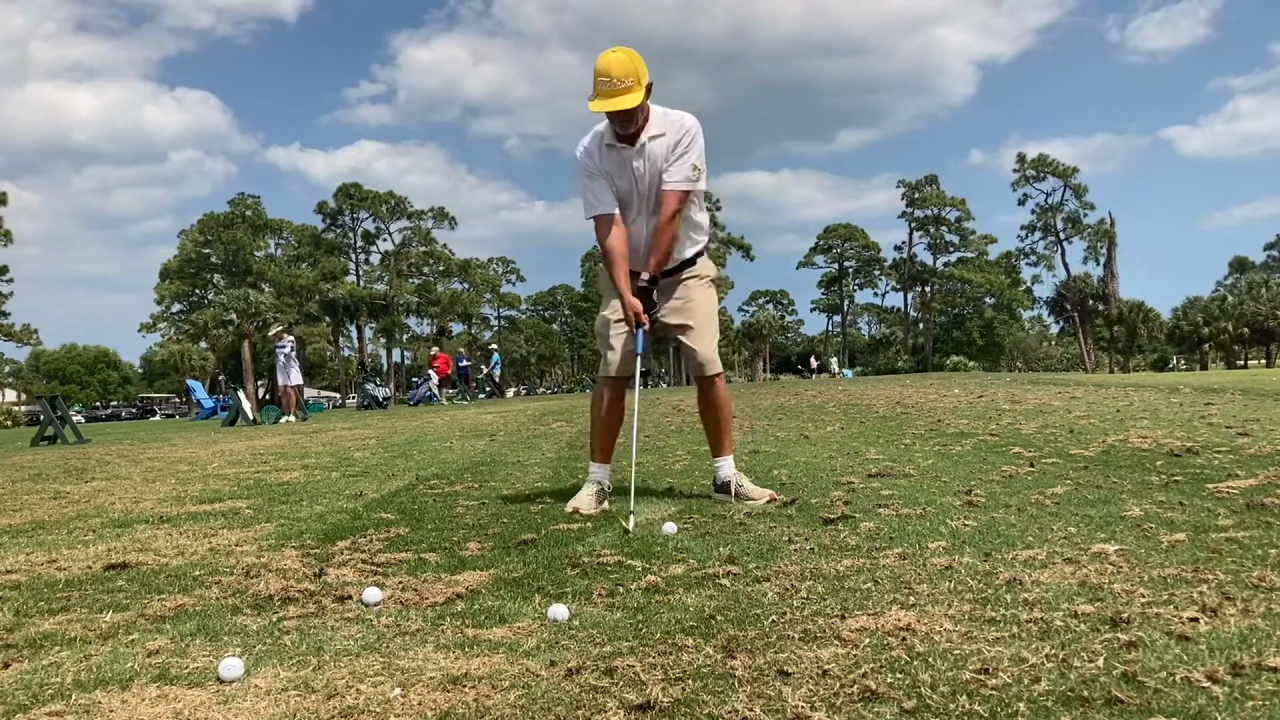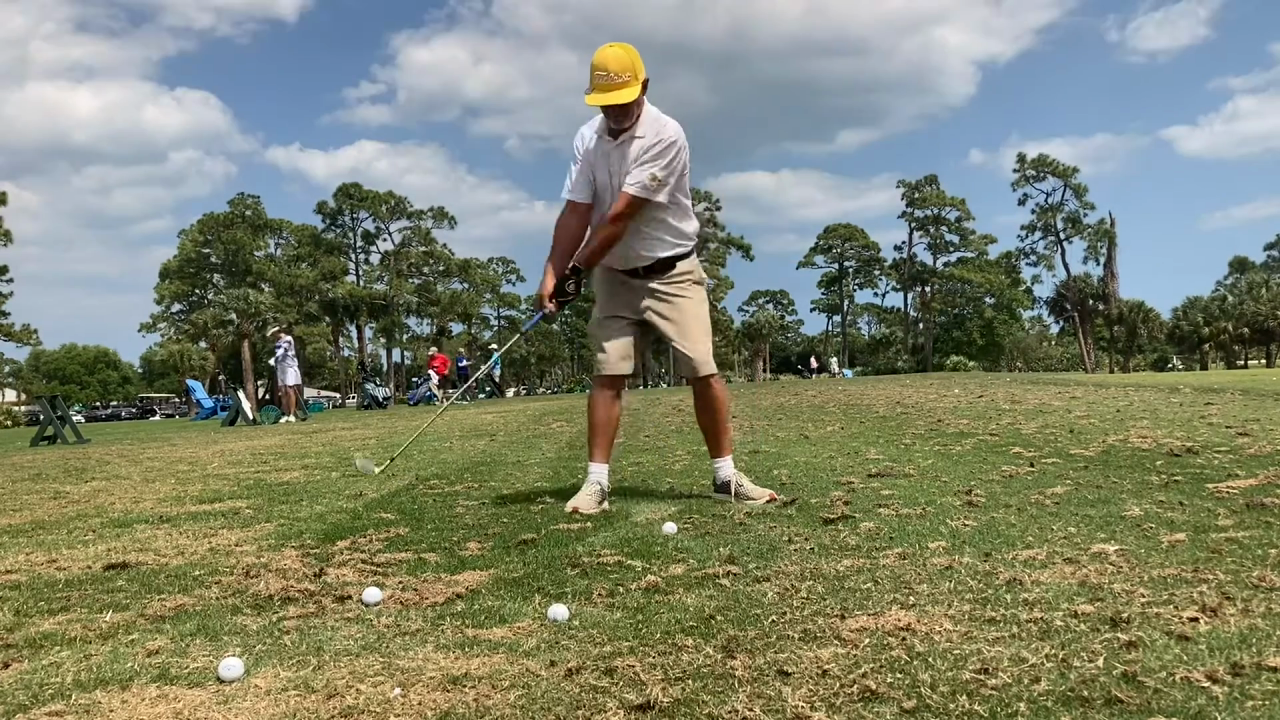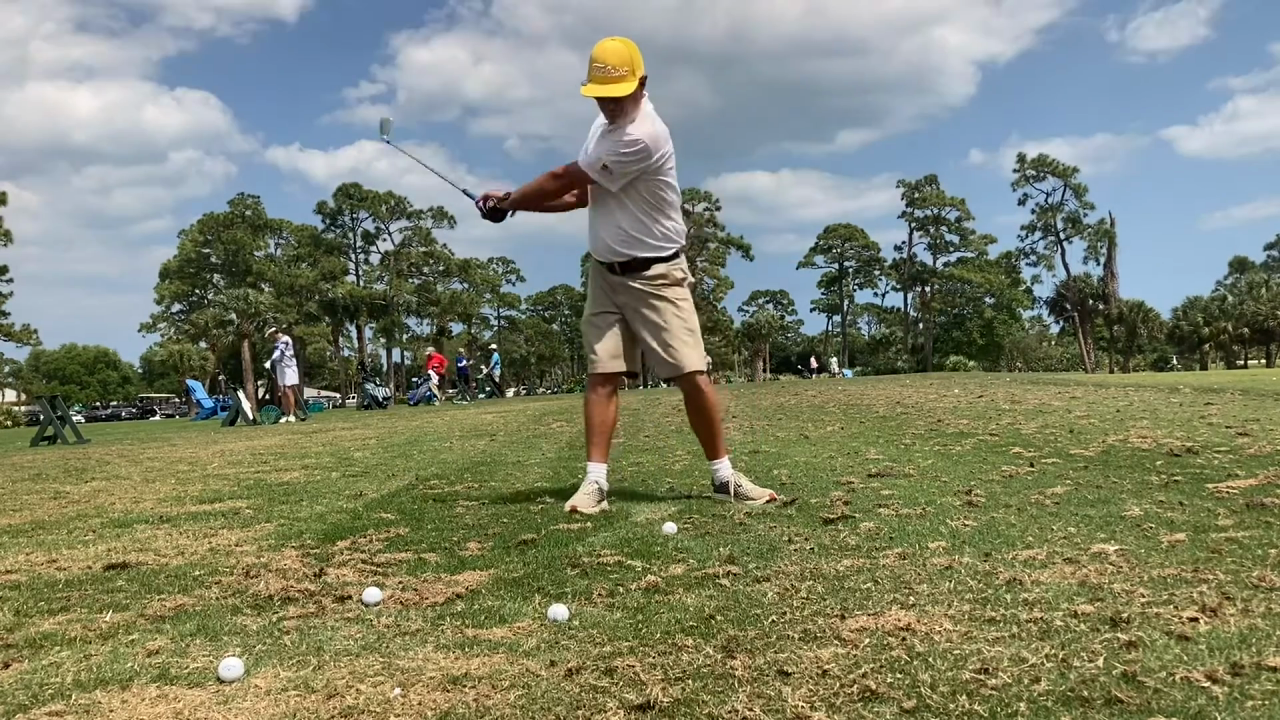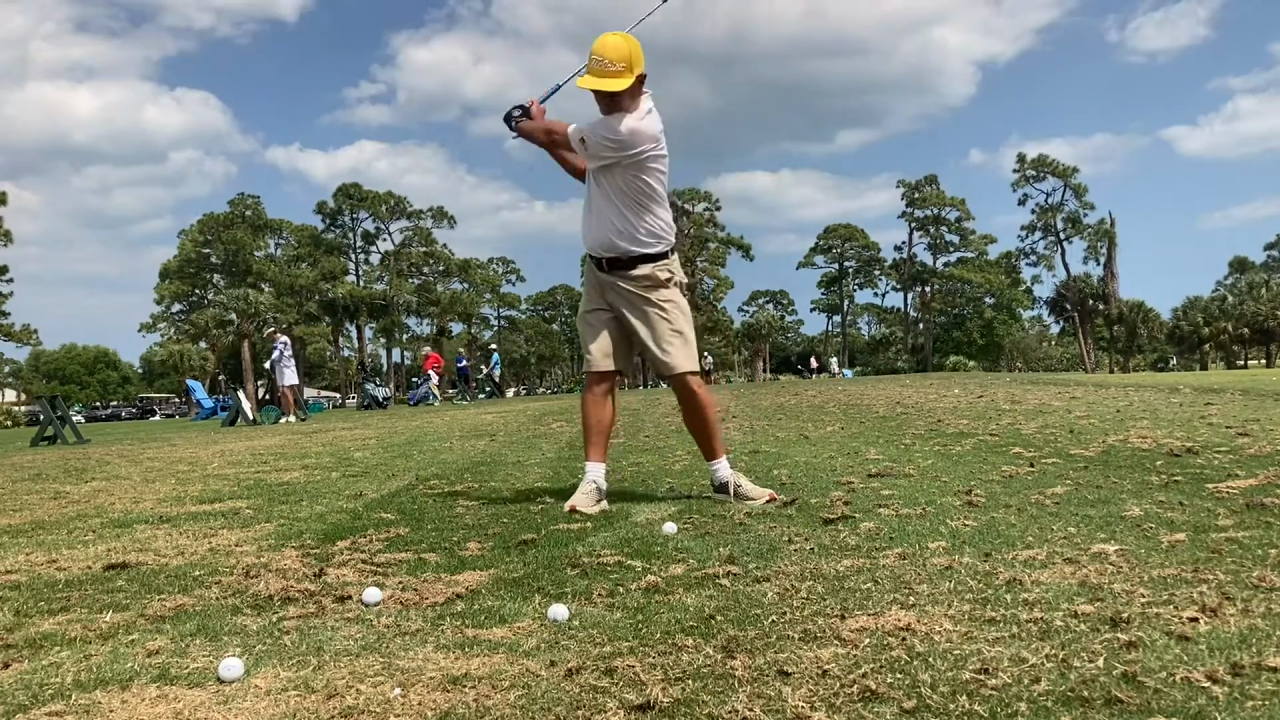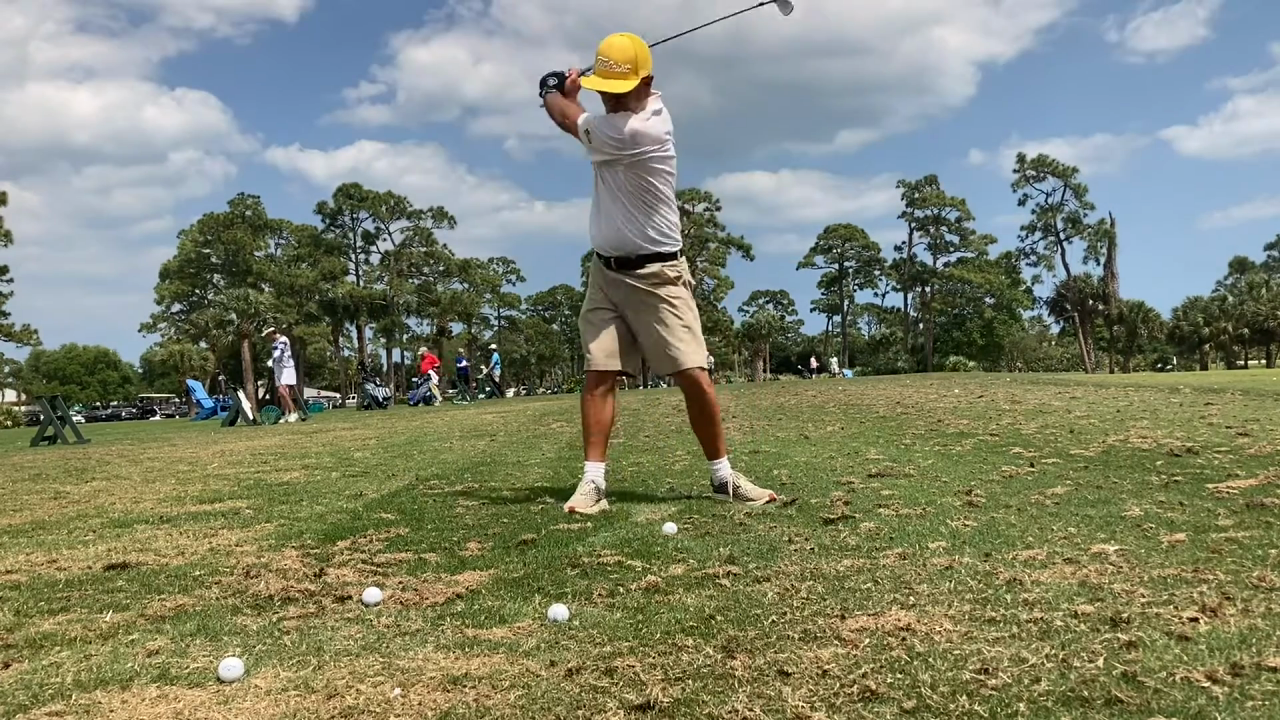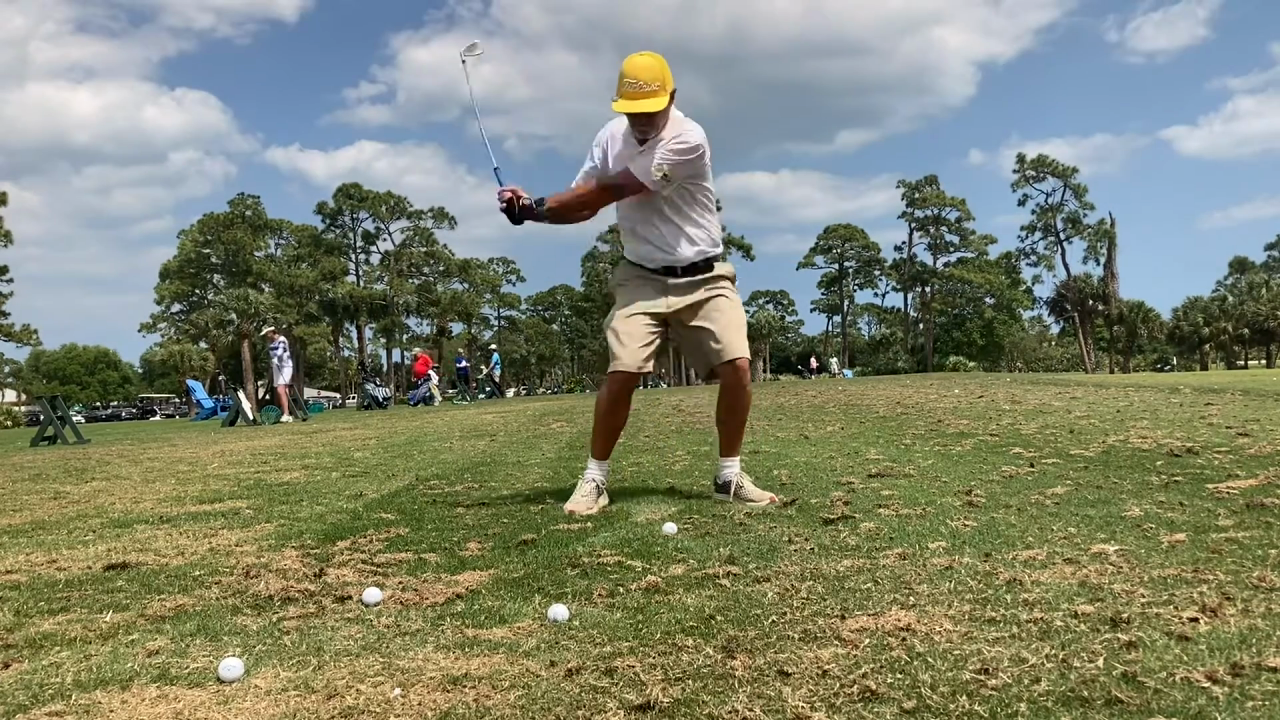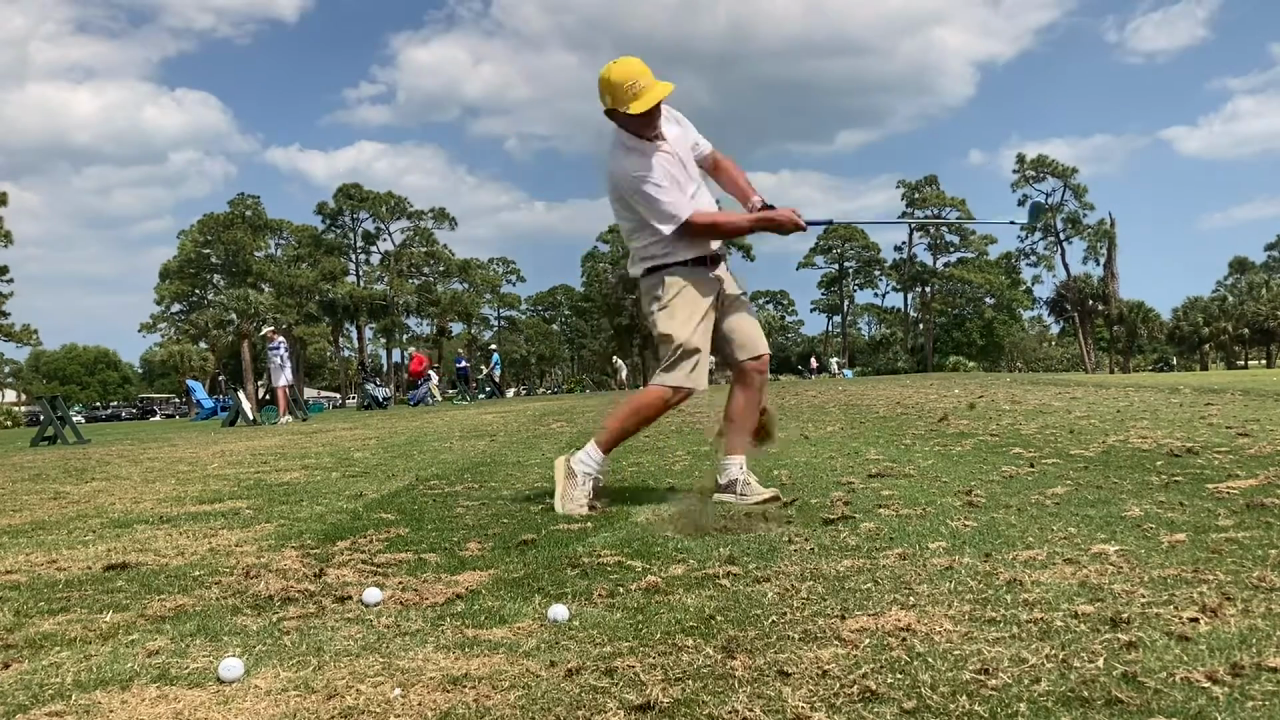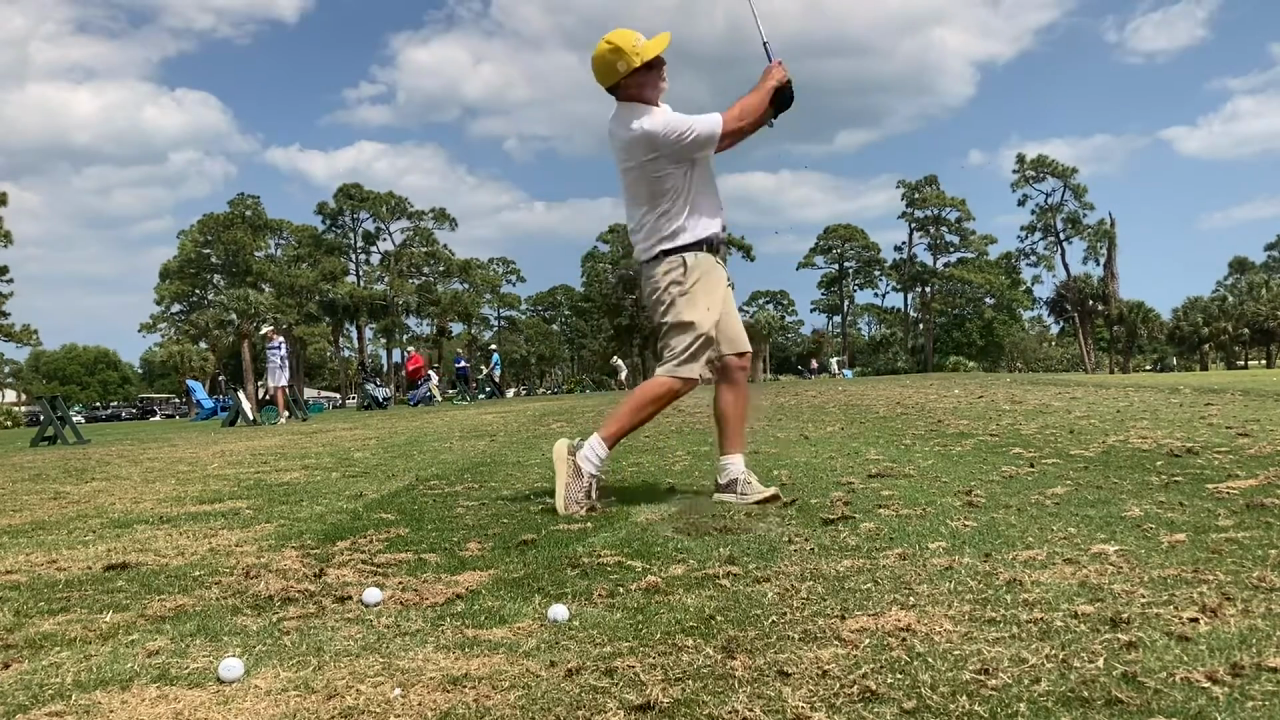
dt=0.2s
person 1, frame 1
left shoulder: (683, 130)
right shoulder: (590, 150)
left elbow: (670, 212)
right elbow: (609, 226)
left wrist: (652, 278)
right wrist: (625, 291)
left hip: (686, 269)
right hip: (624, 273)
left knee: (709, 370)
right knee: (612, 372)
left ankle: (726, 475)
right ankle: (597, 481)
person 1, frame 2
left shoulder: (665, 136)
right shoulder: (587, 138)
left elbow: (620, 214)
right elbow: (575, 210)
left wrist: (575, 268)
right wrist: (553, 272)
left hip: (673, 274)
right hip: (615, 276)
left knee: (704, 373)
right knee: (609, 374)
left ankle: (726, 475)
right ankle: (597, 481)
person 1, frame 3
left shoulder: (642, 136)
right shoulder: (611, 123)
left elbow: (569, 179)
right elbow: (580, 193)
left wrist: (511, 199)
right wrist: (514, 201)
left hip: (656, 275)
right hip: (606, 273)
left knee: (692, 374)
right knee: (602, 374)
left ankle: (724, 475)
right ankle: (595, 482)
person 1, frame 4
left shoulder: (631, 130)
right shoulder: (621, 114)
left elbow: (549, 133)
right elbow: (585, 169)
left wrist: (525, 121)
right wrist: (541, 130)
left hip: (647, 273)
right hip: (599, 270)
left knee: (683, 375)
right knee: (598, 373)
left ankle: (722, 475)
right ankle: (593, 481)
person 1, frame 5
left shoulder: (647, 127)
right shoulder: (631, 115)
left elbow: (577, 126)
right elbow: (594, 139)
left wrist: (558, 96)
right wrist: (570, 97)
left hip: (660, 274)
right hip: (607, 270)
left knee: (692, 375)
right knee: (599, 372)
left ankle: (724, 476)
right ankle: (593, 480)
person 1, frame 6
left shoulder: (689, 139)
right shoulder: (612, 139)
left elbow: (613, 189)
right elbow: (582, 202)
left wrist: (538, 205)
right wrist: (533, 207)
left hip: (704, 276)
right hip: (642, 279)
left knee: (735, 365)
right knee: (622, 375)
left ankle: (729, 475)
right ankle: (594, 478)
person 1, frame 7
left shoulder: (669, 118)
right shoulder: (629, 168)
left elbow: (718, 163)
right elbow: (697, 224)
left wrist: (754, 201)
right wrist: (765, 222)
left hip: (711, 270)
right hip: (671, 278)
left knee: (752, 361)
right knee: (675, 384)
left ankle: (733, 476)
right ankle: (584, 463)
person 1, frame 8
left shoulder: (643, 116)
right shoulder: (648, 128)
left elbow: (713, 134)
right elbow: (733, 123)
left wrist: (763, 105)
right wrist: (770, 83)
left hip: (699, 262)
right hip: (683, 265)
left knee: (736, 363)
right knee: (678, 374)
left ankle: (733, 475)
right ankle: (586, 455)
